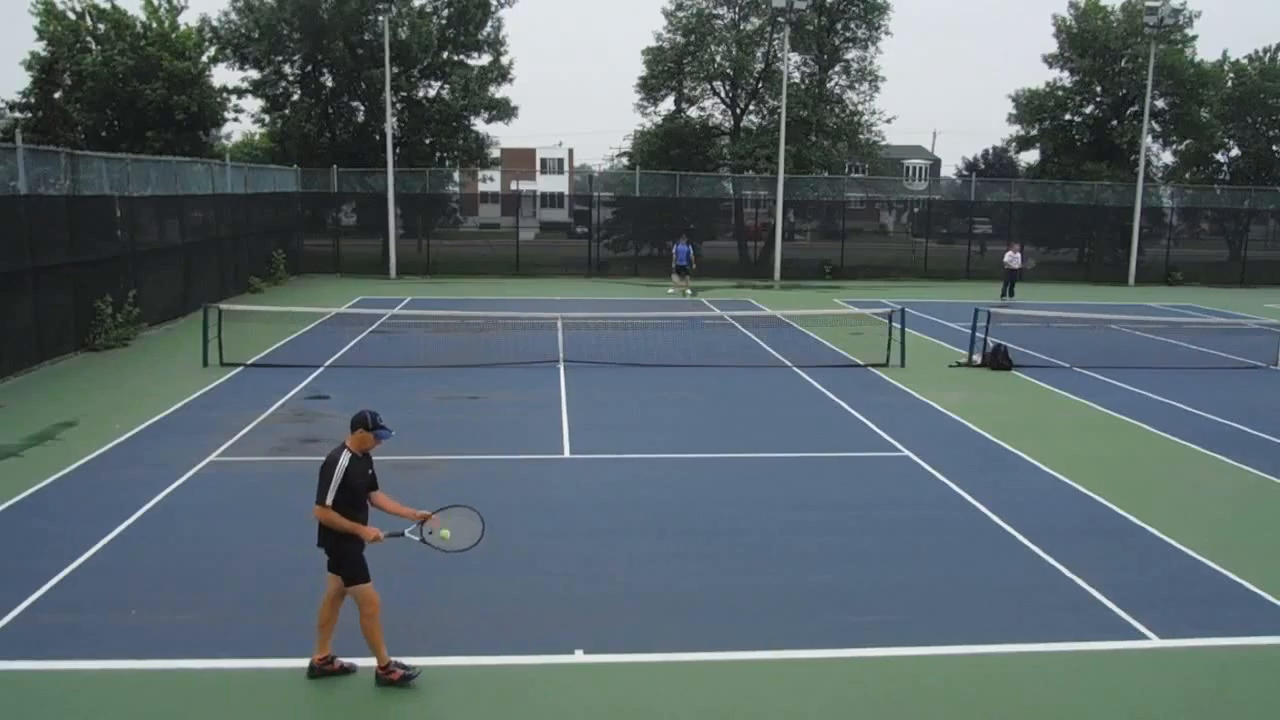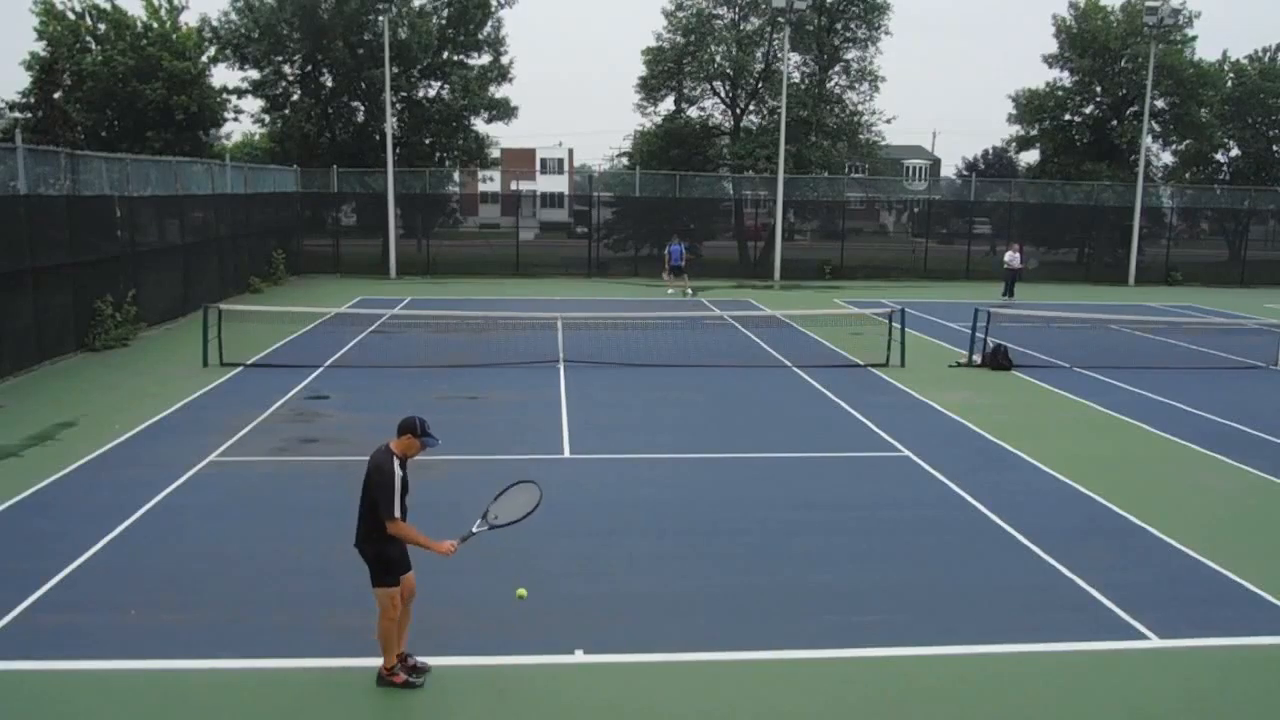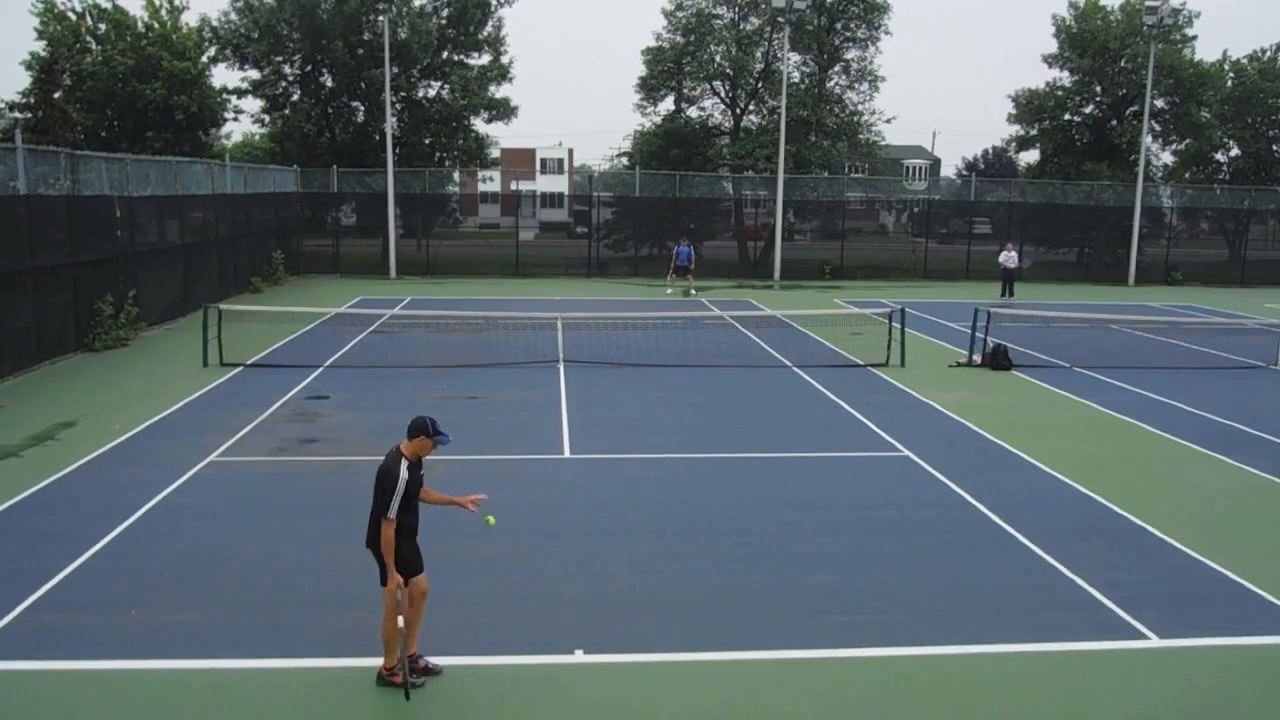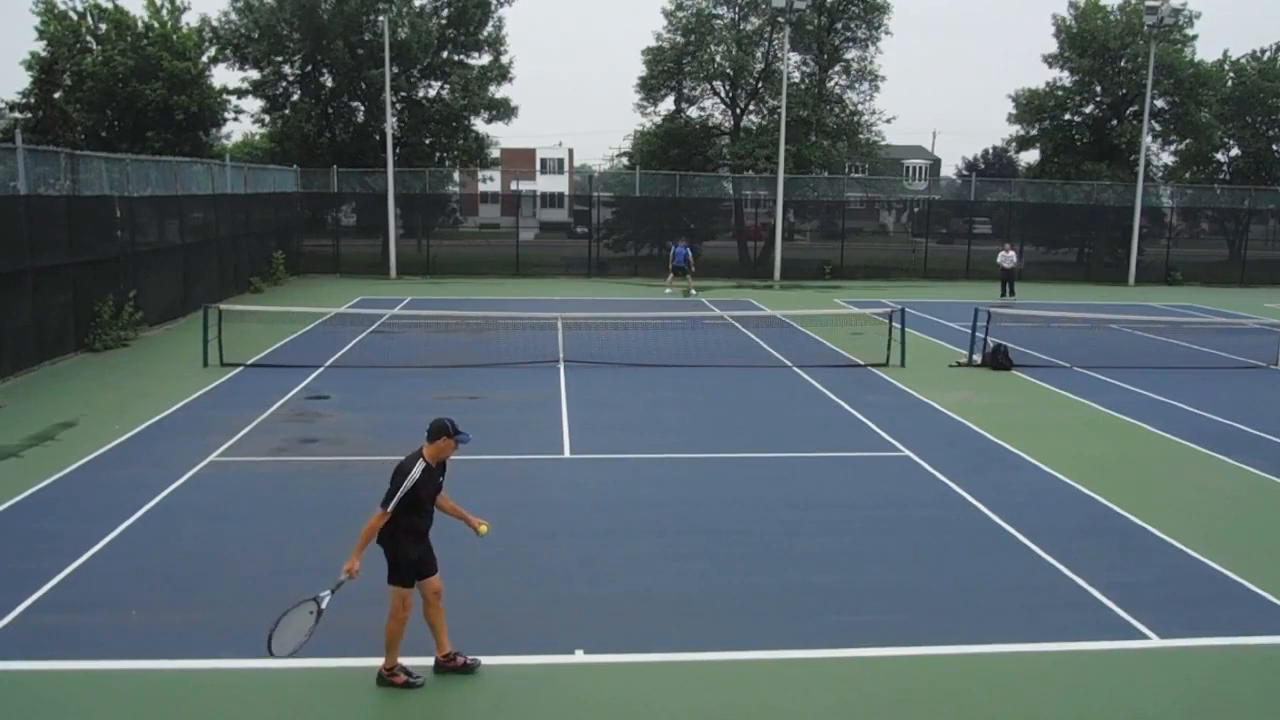
dt=0.5s
person 1, frame 1
left shoulder: (364, 457)
right shoulder: (338, 464)
left elbow: (375, 496)
right elbow: (321, 512)
left wrist: (414, 515)
right wrist: (361, 529)
left hip: (348, 541)
right hip: (342, 543)
left knee: (334, 596)
right knee: (370, 604)
left ankle: (321, 659)
right ankle: (385, 668)
person 1, frame 2
left shoulder: (387, 452)
right shoulder: (390, 472)
right elbow: (395, 526)
right wrist: (435, 546)
left hip: (386, 541)
right hip: (378, 545)
left knee: (407, 593)
right knee: (392, 608)
left ankle: (399, 655)
right ankle: (389, 671)
person 1, frame 3
left shoulder: (410, 456)
right shoulder: (397, 474)
left elbow: (420, 493)
right elbow: (387, 526)
left wrist: (459, 501)
right wrist: (391, 571)
left hip: (406, 539)
right hip: (392, 545)
left knee: (419, 593)
right knee: (396, 608)
left ankle: (409, 656)
right ankle: (389, 670)
person 1, frame 4
left shoulder: (438, 464)
right shoulder: (411, 473)
right elbow: (381, 516)
left wrist: (468, 518)
right wrist: (356, 556)
left hip: (420, 541)
right hip: (400, 544)
left knee: (434, 593)
right knee: (402, 608)
left ankle: (446, 656)
right ankle: (389, 670)
